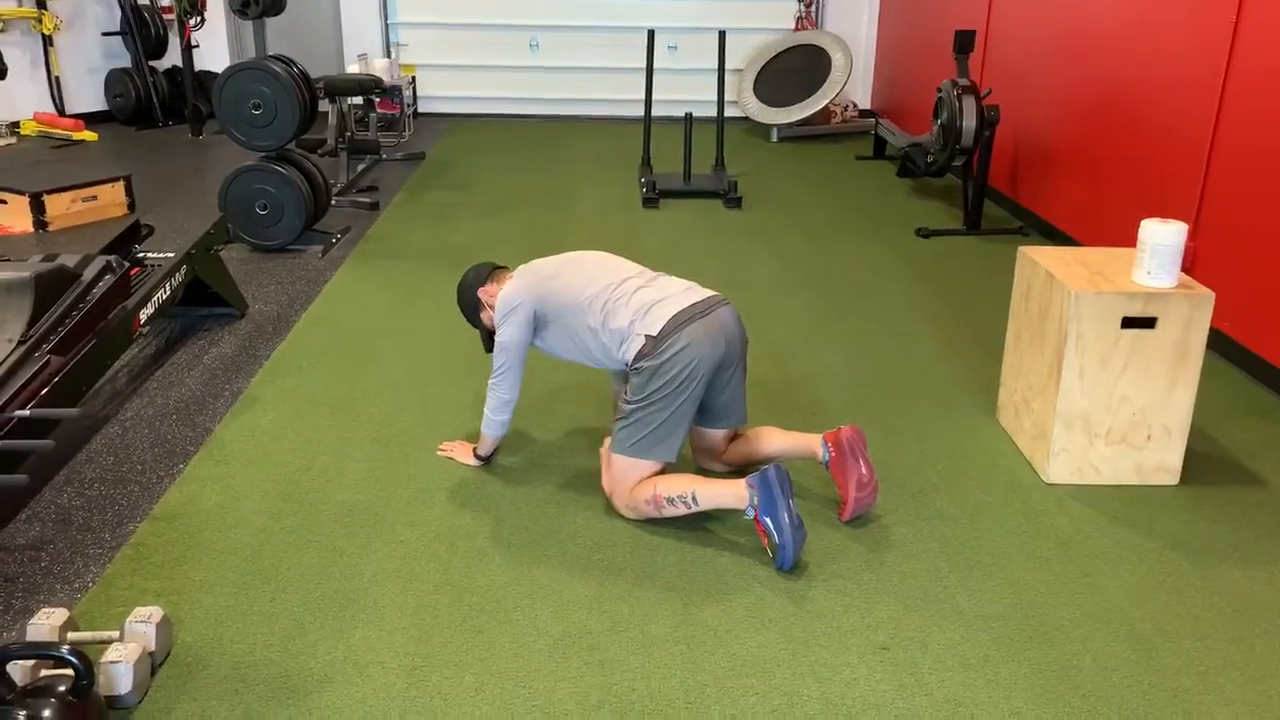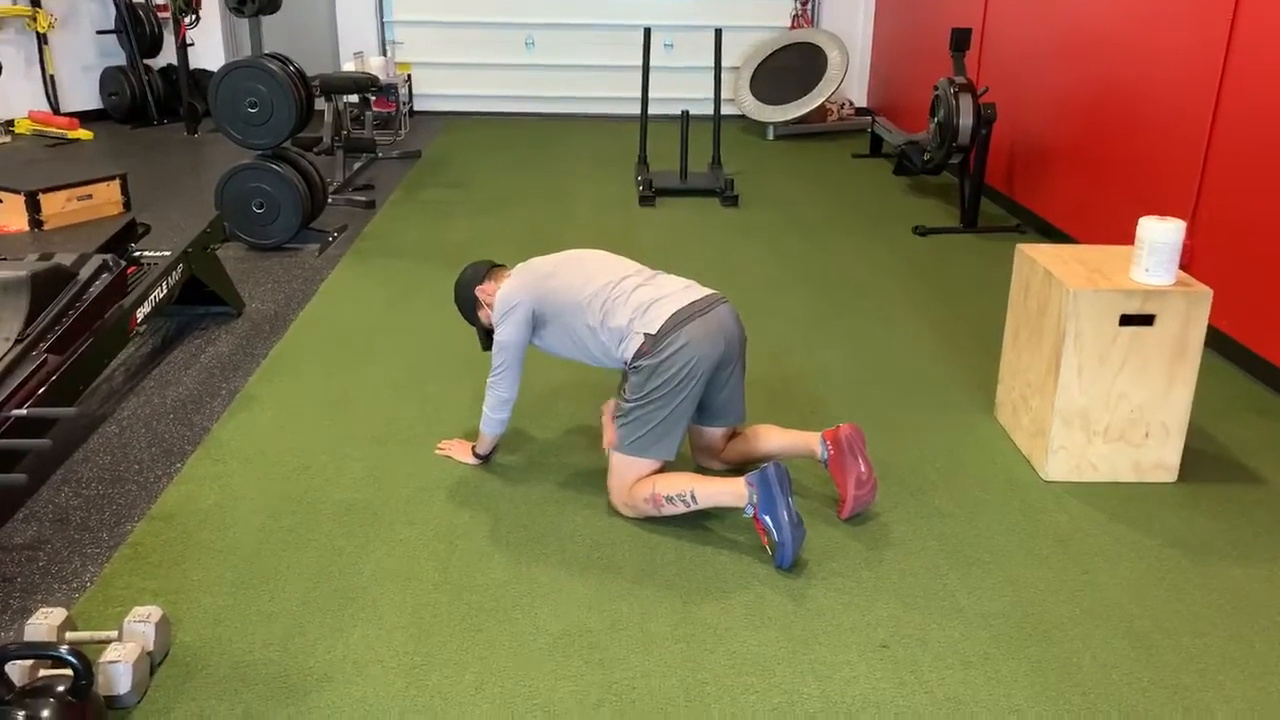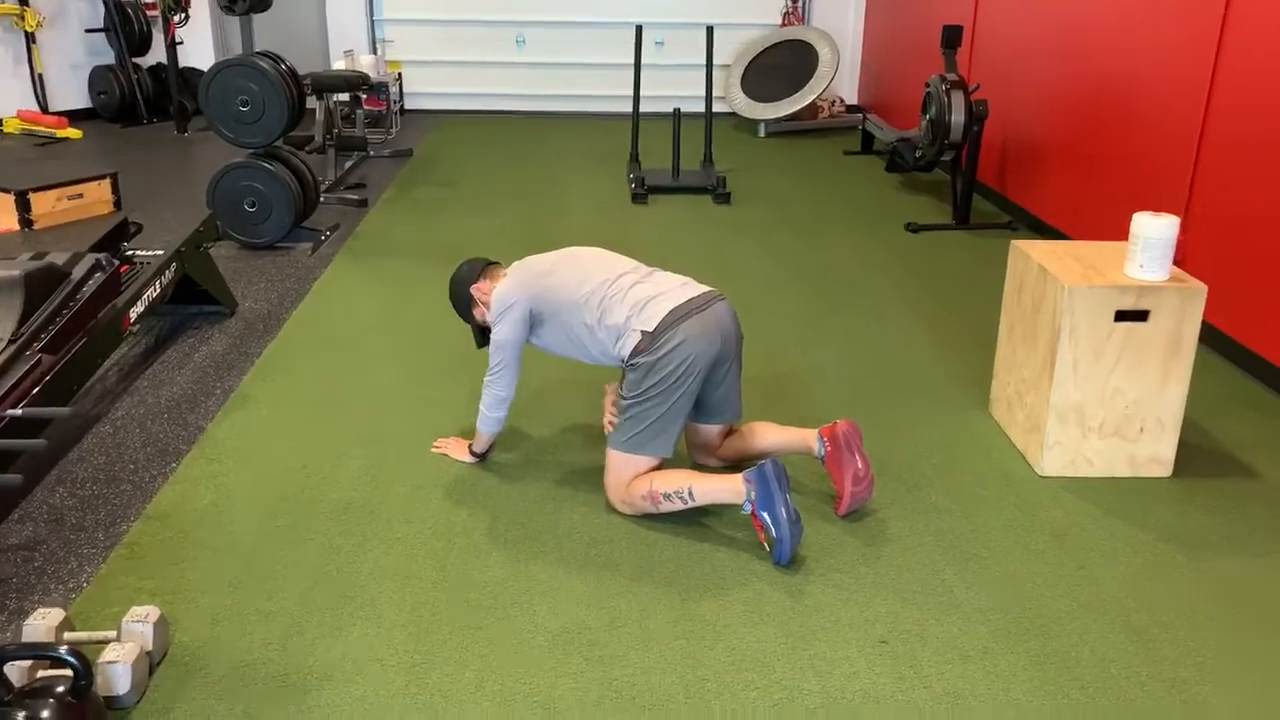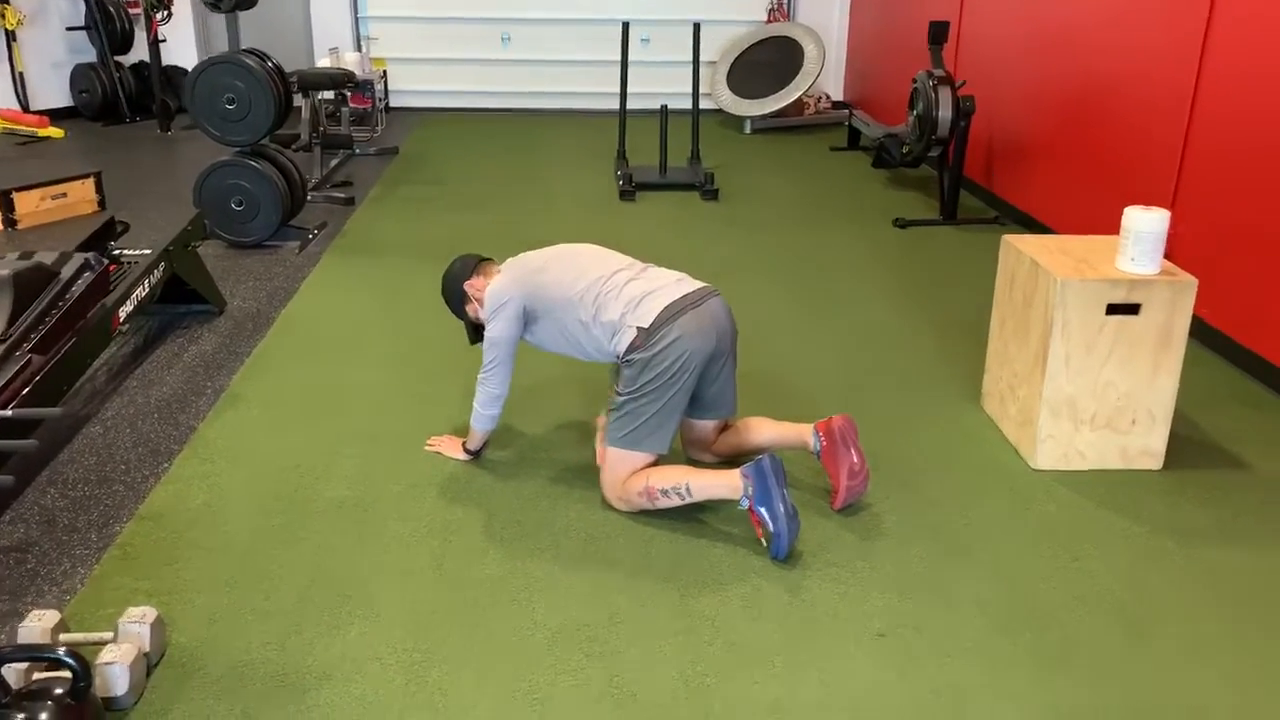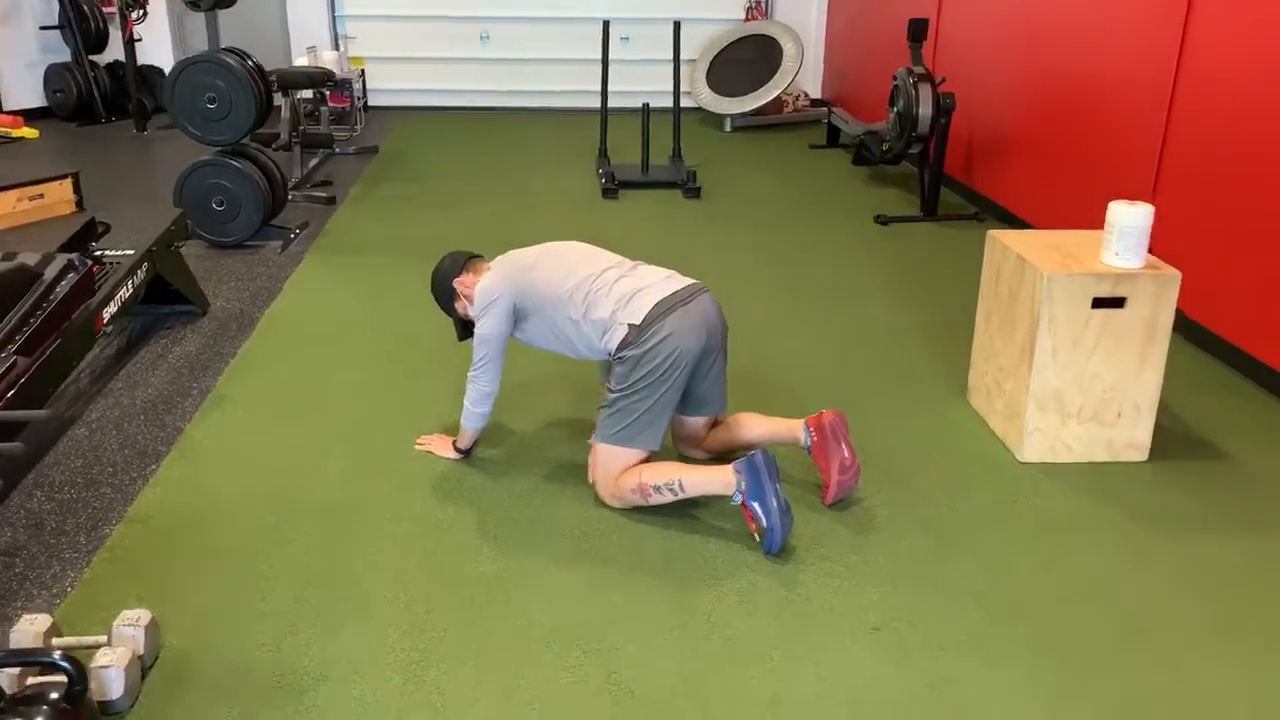
dt=0.1s
person 1, frame 1
left shoulder: (515, 297)
right shoulder: (558, 276)
left elbow: (504, 385)
left wrist: (481, 451)
right wrist: (617, 436)
left hip: (674, 343)
right hip: (719, 316)
left knee: (629, 495)
right knee: (715, 452)
left ankle: (753, 493)
right ankle: (830, 446)
person 1, frame 2
left shoulder: (513, 295)
right shoulder: (554, 273)
left elbow: (502, 384)
left wrist: (479, 449)
right wrist: (617, 404)
left hip: (674, 341)
right hip: (717, 315)
left knee: (627, 495)
right knee: (714, 451)
left ankle: (752, 493)
right ankle: (829, 444)
person 1, frame 3
left shoulder: (510, 294)
right shoulder: (551, 271)
left elbow: (500, 383)
left wrist: (476, 448)
right wrist: (619, 391)
left hip: (671, 338)
right hip: (714, 311)
left knee: (624, 492)
right knee: (710, 448)
left ankle: (750, 488)
right ankle: (826, 441)
person 1, frame 4
left shoulder: (502, 291)
right shoulder: (544, 268)
left elbow: (493, 381)
left wrist: (470, 446)
right wrist: (615, 414)
left hip: (667, 335)
right hip: (708, 307)
left knee: (620, 489)
right knee: (706, 444)
left ankle: (746, 484)
right ankle: (821, 436)
person 1, frame 5
left shoulder: (492, 288)
right shoulder: (536, 266)
left elbow: (484, 379)
left wrist: (461, 444)
right wrist: (610, 426)
left hip: (657, 332)
right hip: (698, 304)
left knee: (613, 486)
right knee: (696, 440)
left ankle: (739, 479)
right ankle: (812, 431)
